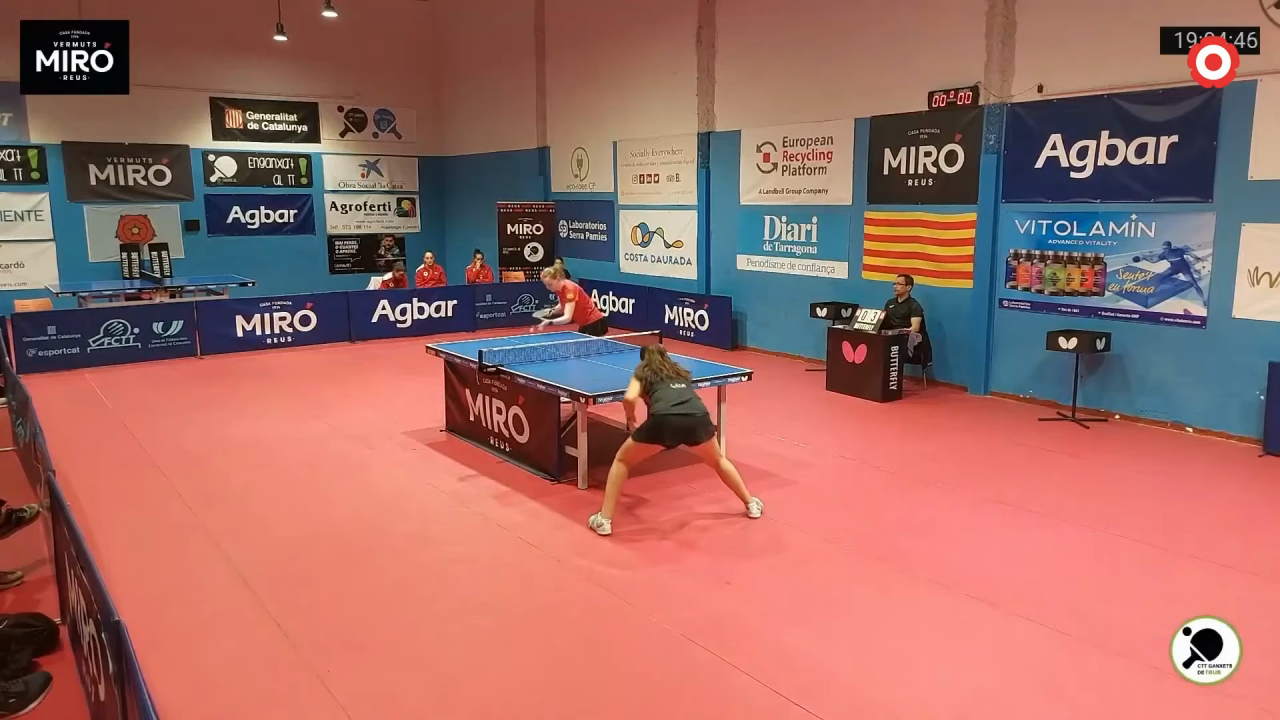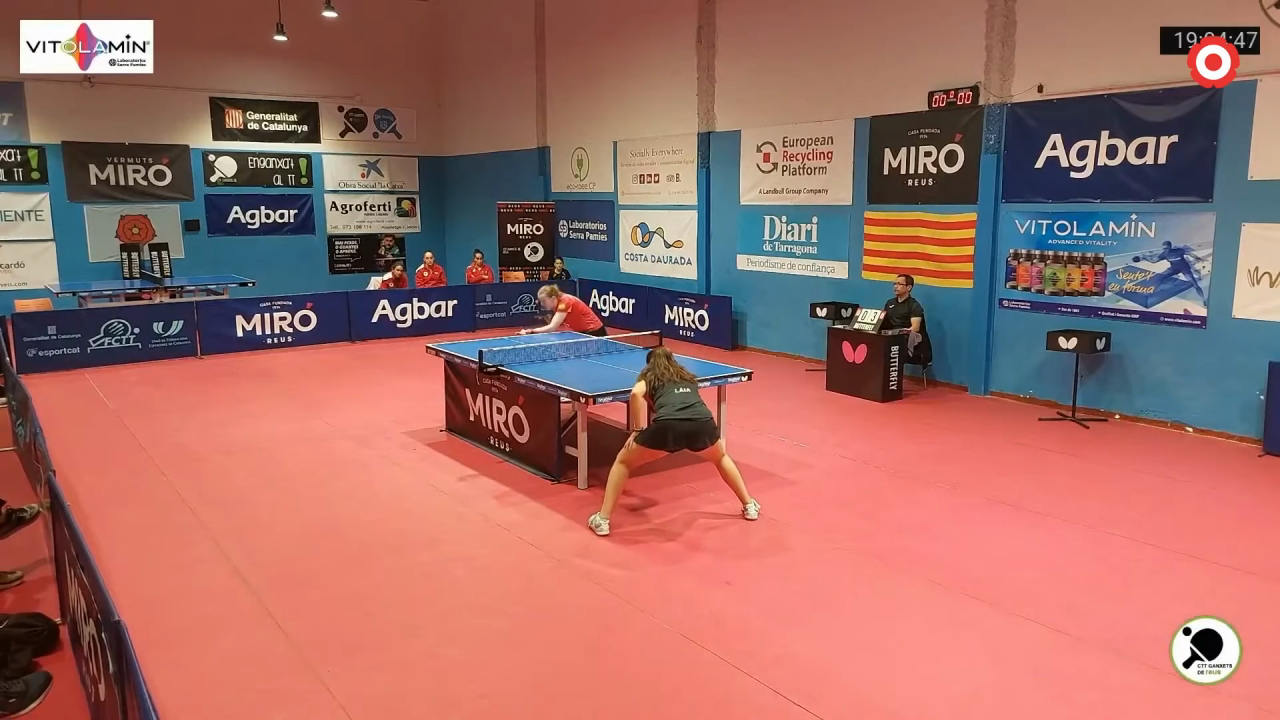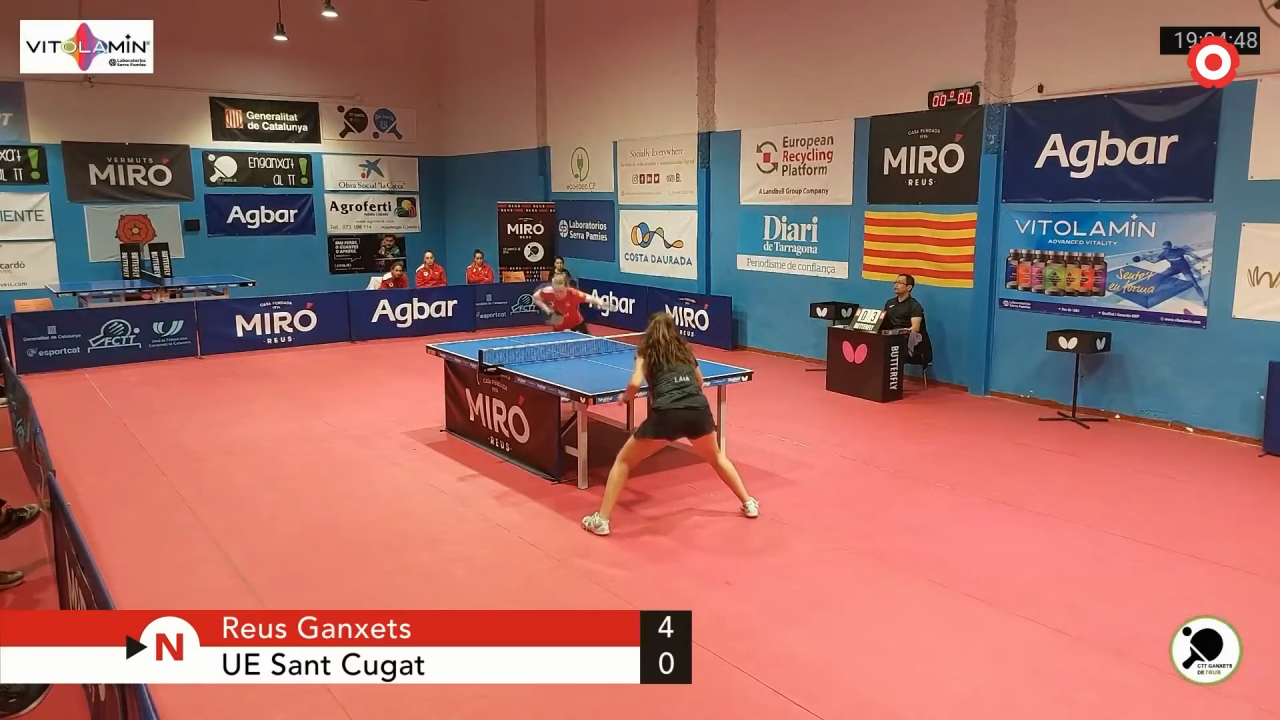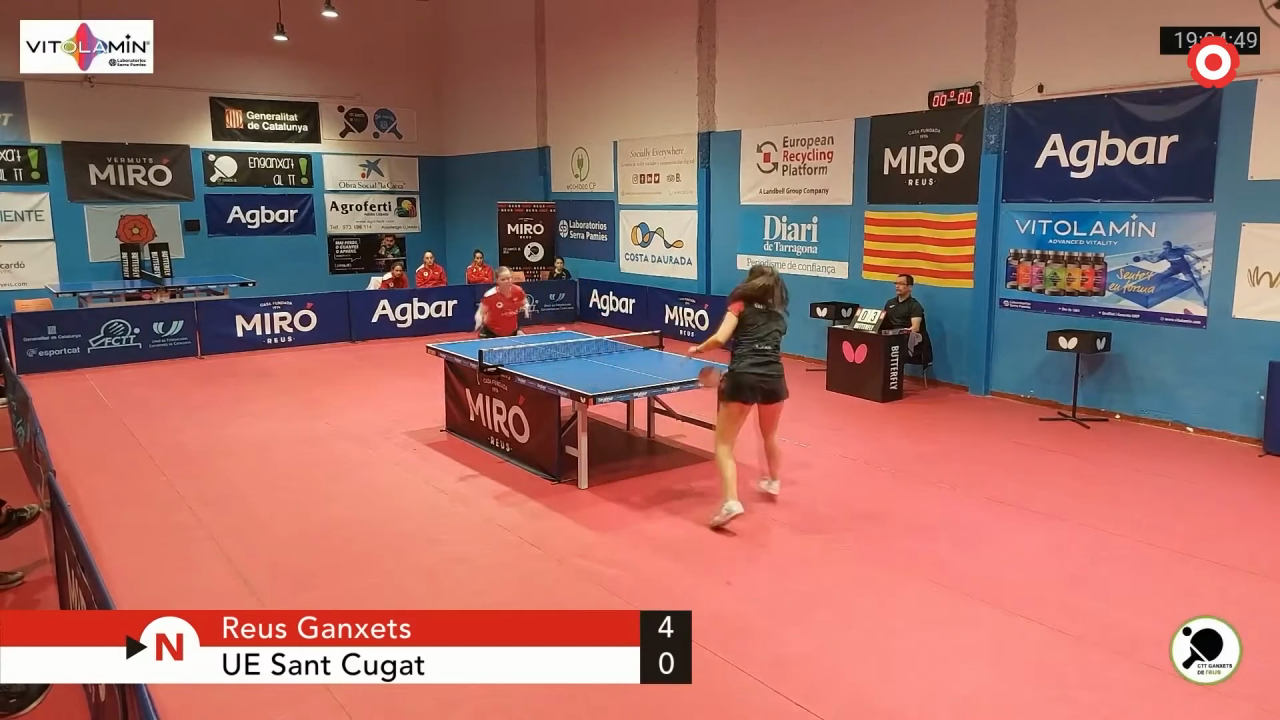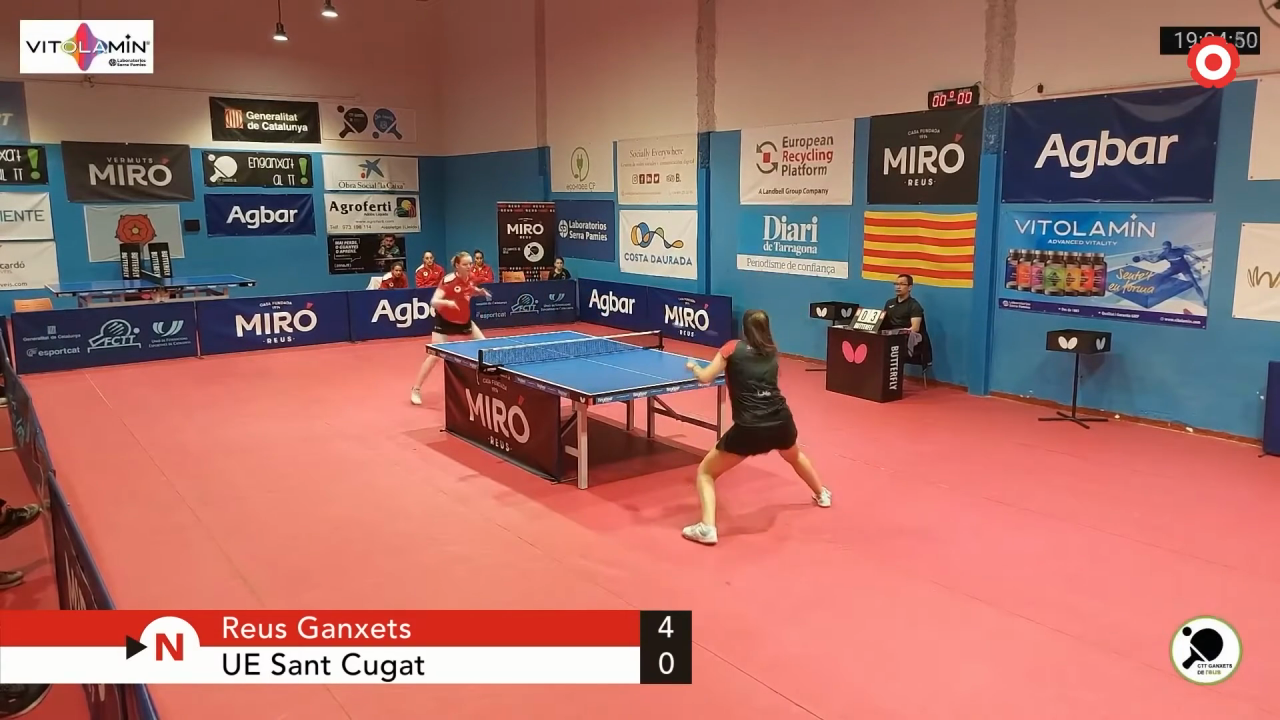
dt=1s
person 1, frame 1
left shoulder: (643, 373)
right shoulder: (680, 372)
left elbow: (629, 398)
left wrist: (630, 419)
left hip: (664, 420)
right hip: (698, 417)
left knee: (622, 461)
right knee: (717, 460)
left ankle: (604, 520)
right ankle: (751, 504)
person 1, frame 2
left shoulder: (649, 376)
right shoulder: (687, 377)
left elbow: (636, 393)
left wrist: (638, 430)
left hip: (668, 425)
right hip: (702, 423)
left knee: (623, 462)
right knee: (721, 458)
left ankle: (603, 520)
right ankle: (749, 505)
person 1, frame 3
left shoulder: (647, 350)
right shoulder: (685, 349)
left elbow: (635, 385)
left wrist: (625, 397)
left hip: (665, 414)
right hip: (699, 410)
left knee: (623, 461)
right knee: (715, 457)
left ankle: (602, 520)
right ankle: (748, 503)
person 1, frame 4
left shoulder: (741, 305)
right shoulder: (779, 315)
left elbow: (720, 339)
left wrist: (697, 348)
left hip: (743, 379)
right hip: (773, 379)
left knee: (723, 444)
right knee: (769, 433)
left ankle: (731, 502)
right ankle: (773, 481)
person 1, frame 5
left shoulder: (732, 348)
right shoulder: (771, 353)
left elbow: (706, 378)
left wrist: (693, 366)
left hip: (749, 428)
right hip: (781, 422)
left knee: (705, 473)
right knee: (795, 457)
left ankle: (707, 528)
right ankle: (821, 495)
